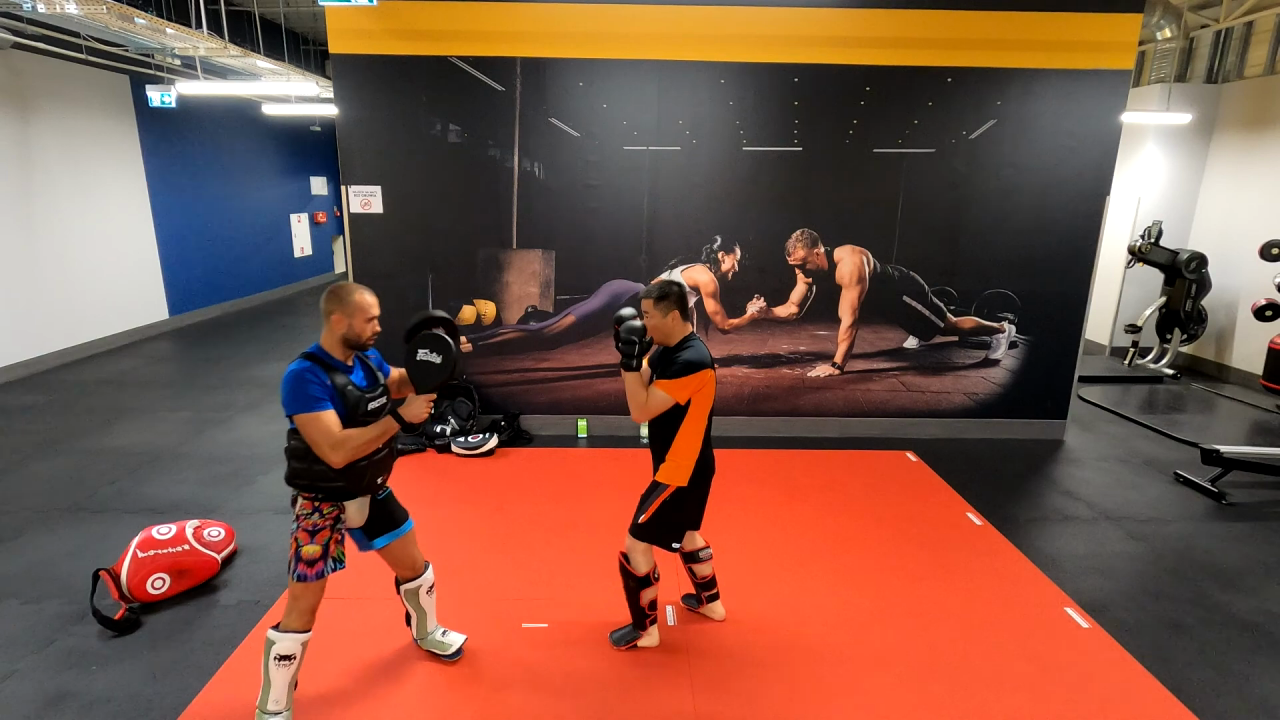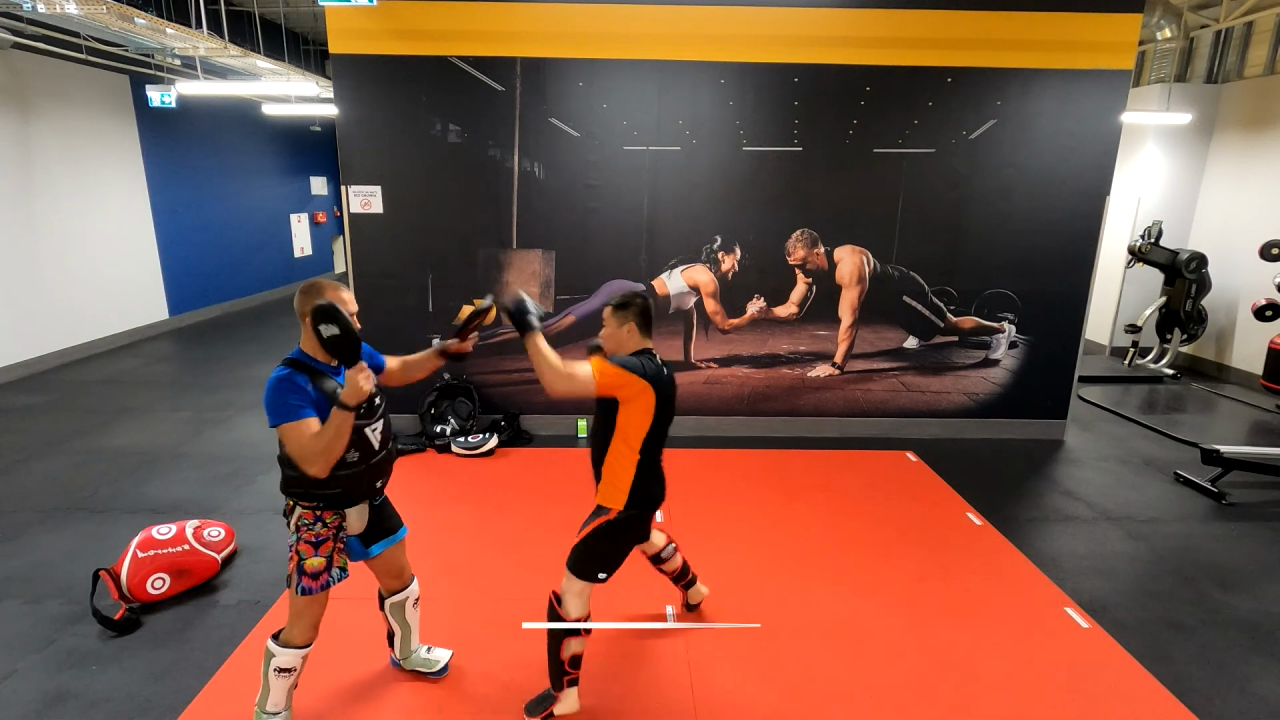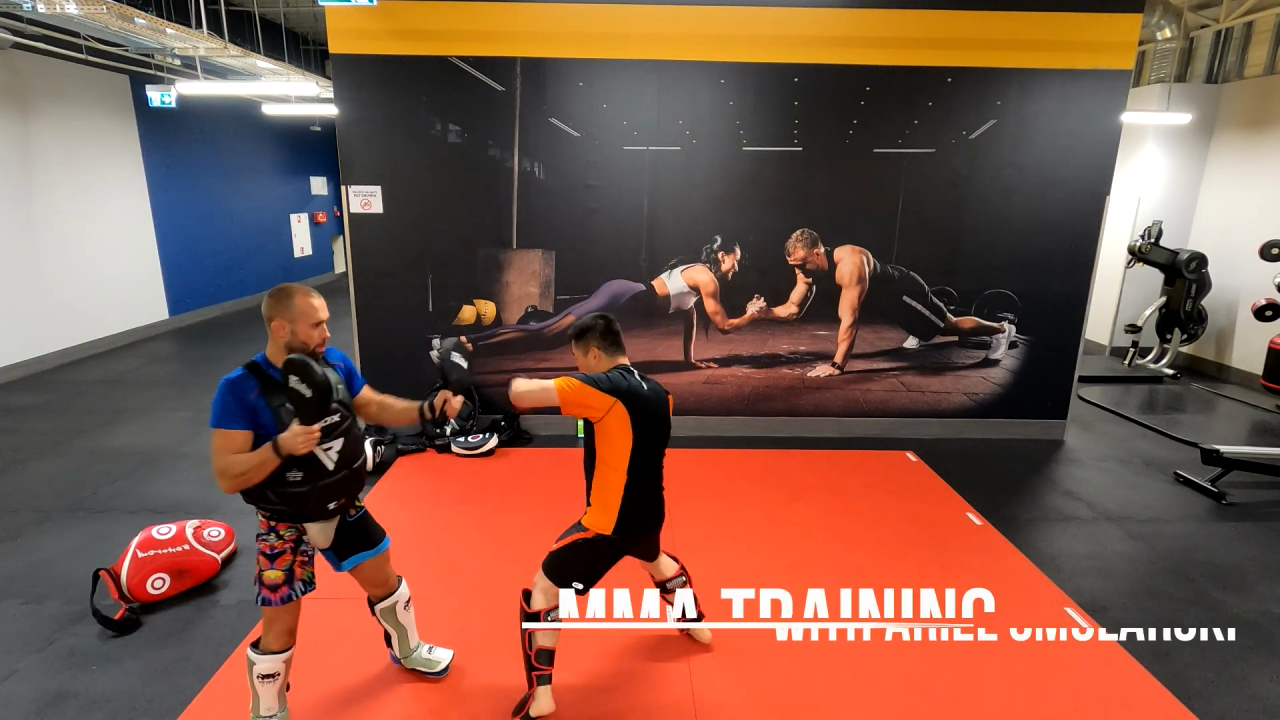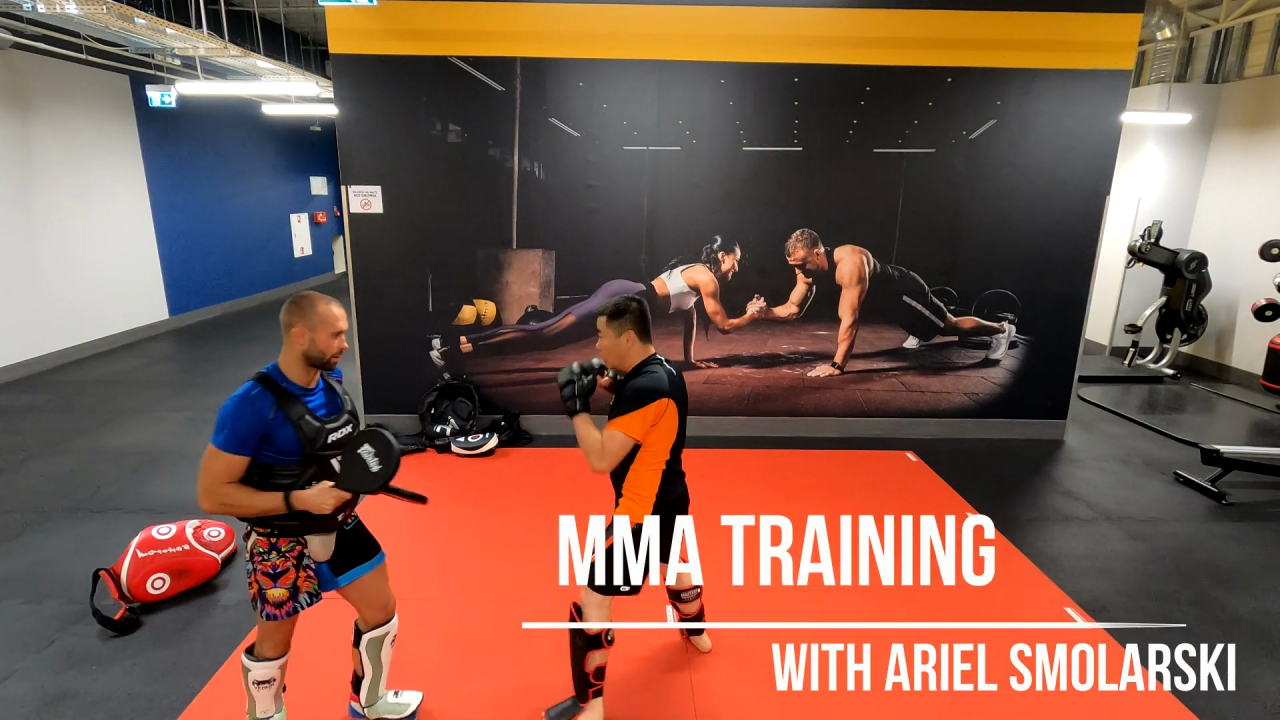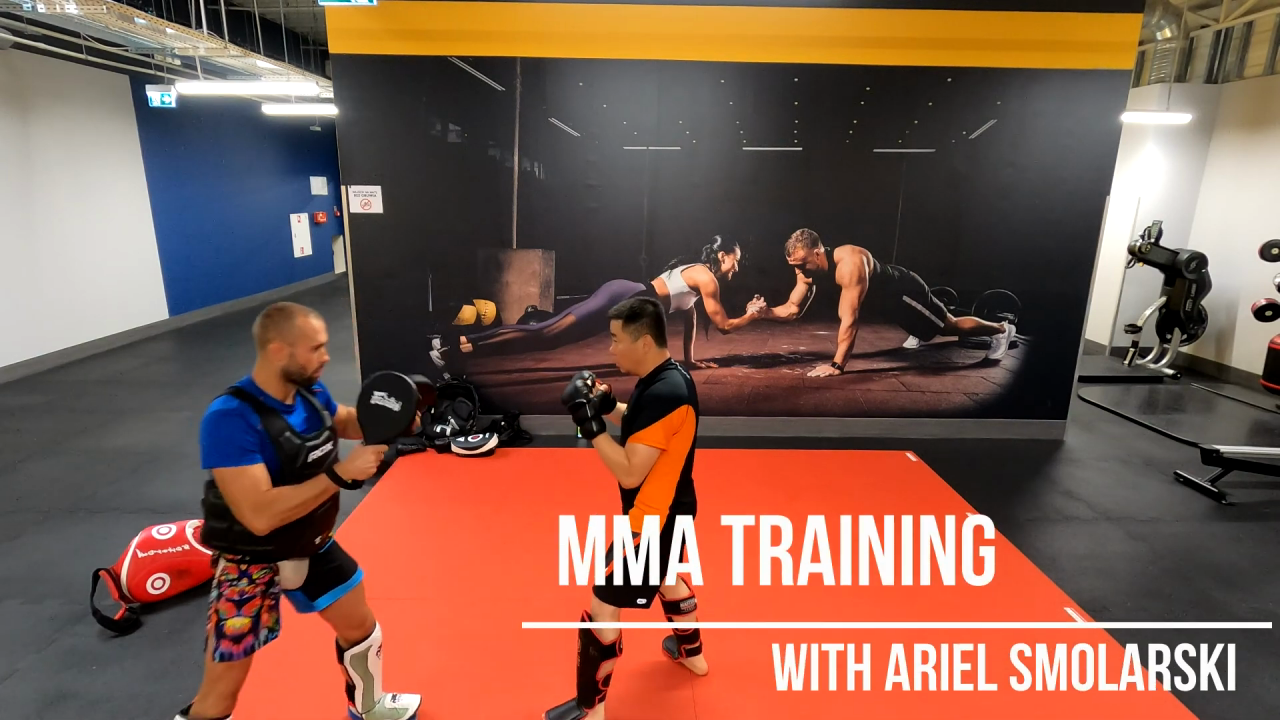
dt=0.5s
person 1, frame 1
left shoulder: (365, 357)
right shoulder: (304, 377)
left elbow: (400, 385)
right elbow: (336, 451)
right wrist: (401, 417)
left hip: (370, 492)
right hip: (321, 506)
left knee: (413, 565)
right knee: (301, 610)
left ankle: (426, 631)
person 1, frame 2
left shoulder: (352, 354)
right shoulder: (287, 384)
left elbow: (401, 369)
right elbow: (317, 463)
left wrist: (445, 349)
right wrist: (345, 407)
left hip: (367, 500)
right hip: (321, 515)
left knee: (399, 578)
right knee: (303, 625)
left ankle: (407, 652)
person 1, frame 3
left shoulder: (333, 363)
right shoulder: (239, 389)
left elbow: (376, 408)
right elbow: (229, 477)
left wrist: (428, 409)
right wrist: (281, 446)
left hip: (343, 509)
right hip: (285, 525)
left knee: (385, 583)
right knee: (279, 633)
left ankle: (407, 650)
person 1, frame 4
left shoulder: (330, 379)
right shoulder: (251, 405)
right elbow: (212, 495)
right wrist: (296, 500)
left hip: (338, 524)
right hip: (281, 540)
left knee: (381, 611)
right knee: (274, 641)
person 1, frame 5
left shoulder: (309, 391)
right shoulder: (229, 418)
left elbow: (346, 423)
right elbow: (260, 516)
right wrist: (341, 475)
left hip: (310, 548)
right hip: (250, 567)
left knee: (360, 626)
person 2, frame 1
left shoulder: (691, 360)
right shoulder: (668, 349)
left elbow: (640, 410)
right elbow: (640, 382)
left wrist: (630, 356)
right wrist: (629, 350)
left hip: (681, 473)
right hip: (686, 467)
left knee: (636, 547)
right knee: (684, 533)
left ankle: (645, 628)
right ankle: (710, 601)
person 2, frame 2
left shoulder: (636, 373)
right shoulder: (658, 369)
left elbow: (559, 383)
left wrist: (530, 326)
left hip: (622, 500)
right hip: (647, 490)
left knee: (571, 589)
right knee: (645, 540)
right ankle: (691, 590)
person 2, frame 3
left shoulder: (601, 387)
right shoulder: (657, 391)
left elbow: (521, 395)
left wrist: (523, 379)
left hip: (610, 521)
right hip: (651, 511)
left knee: (541, 590)
right knee: (654, 559)
right ankle: (696, 623)
person 2, frame 4
left shoulder: (645, 387)
right shoulder: (663, 371)
left elbow: (601, 459)
left wrist: (578, 406)
right wrist: (611, 389)
left hip: (643, 512)
right hip: (669, 502)
left knee: (592, 599)
right knee: (670, 565)
right ankle: (697, 632)
person 2, frame 5
left shoulder: (664, 394)
right shoulder: (667, 377)
left elbow: (629, 474)
right elbow: (639, 424)
left wrist: (591, 423)
right wrist: (608, 404)
left hip: (654, 519)
right hip: (670, 511)
left knee: (603, 608)
right knee: (665, 577)
right ankle: (691, 651)
person 3, frame 1
left shoulder: (695, 271)
right shoulder: (708, 278)
right elbow: (724, 324)
right wrist: (752, 314)
left hip: (622, 295)
right hip: (622, 301)
left knee: (547, 333)
right knee: (546, 336)
left ankle: (466, 341)
right ankle: (466, 346)
person 3, frame 2
left shoulder: (695, 272)
right shoulder: (707, 278)
left elbow: (689, 316)
right elbow: (724, 324)
left wrist: (690, 359)
right wrist: (751, 315)
left hip: (623, 295)
right hip: (621, 299)
left knee: (547, 332)
right knee: (545, 333)
person 3, frame 3
left shoulder: (689, 274)
right shoulder: (706, 279)
left elbow: (688, 316)
right elbow: (724, 325)
left wrist: (691, 359)
right wrist: (751, 315)
left hip: (620, 294)
right hip: (622, 300)
left knee: (542, 333)
right knee: (544, 335)
left ankle: (465, 343)
right ankle: (466, 346)
person 3, frame 4
left shoulder: (695, 272)
right shoulder: (707, 278)
left elbow: (690, 316)
right elbow: (724, 324)
left wrist: (690, 358)
right wrist: (752, 314)
left hip: (620, 297)
right hip: (622, 300)
left knee: (545, 334)
right knee: (546, 335)
left ankle: (460, 342)
right ankle: (455, 347)
person 3, frame 5
left shoulder: (694, 271)
right shoulder: (706, 278)
left elbow: (689, 317)
right elbow: (724, 325)
left wrist: (690, 359)
right wrist: (751, 314)
left hip: (621, 295)
right hip: (623, 299)
left knee: (545, 332)
right knee: (546, 336)
left ankle: (460, 343)
right ankle: (459, 347)
person 4, frame 1
left shoulder: (850, 263)
right shoulder: (808, 268)
left elbow: (849, 318)
right elbow: (793, 309)
left wrist: (837, 365)
right wrist: (765, 312)
left hip: (904, 290)
right hip: (886, 293)
left knee: (948, 326)
left ankle: (1000, 330)
right ankle: (919, 333)
person 4, frame 2
left shoulder: (849, 264)
right shoulder: (808, 268)
left elbow: (849, 319)
right elbow: (793, 309)
left wrist: (837, 365)
right wrist: (765, 312)
left hip: (904, 290)
right hip: (886, 293)
left knee: (949, 326)
left ankle: (1001, 330)
right ankle: (919, 334)
person 4, frame 3
left shoulder: (849, 264)
right shoulder: (808, 268)
left elbow: (849, 319)
right elbow: (793, 309)
left wrist: (837, 365)
right wrist: (765, 312)
left hip: (904, 290)
right hip: (885, 292)
left knee: (949, 327)
left ankle: (1001, 330)
right ankle: (918, 334)
person 4, frame 4
left shoulder: (850, 264)
right shoulder: (808, 268)
left elbow: (849, 318)
right elbow: (793, 308)
left wrist: (837, 365)
right wrist: (764, 312)
left hip: (904, 290)
right hip: (887, 293)
left knee: (949, 326)
left ankle: (1001, 330)
right ankle: (919, 333)
person 4, frame 5
left shoulder: (850, 264)
right shoulder: (808, 267)
left elbow: (849, 319)
right elbow: (793, 309)
left wrist: (837, 365)
right wrist: (764, 313)
left hip: (904, 290)
right hip: (886, 293)
left knee: (949, 327)
left ankle: (1001, 330)
right ankle: (918, 335)
